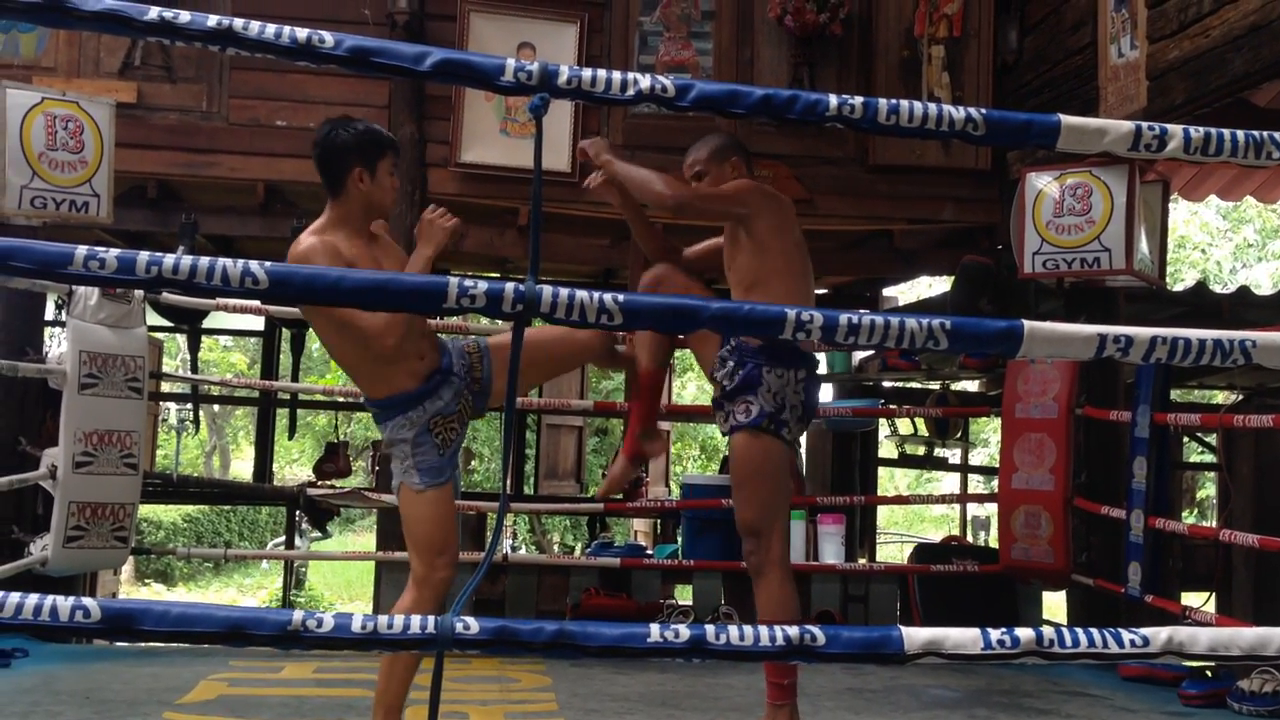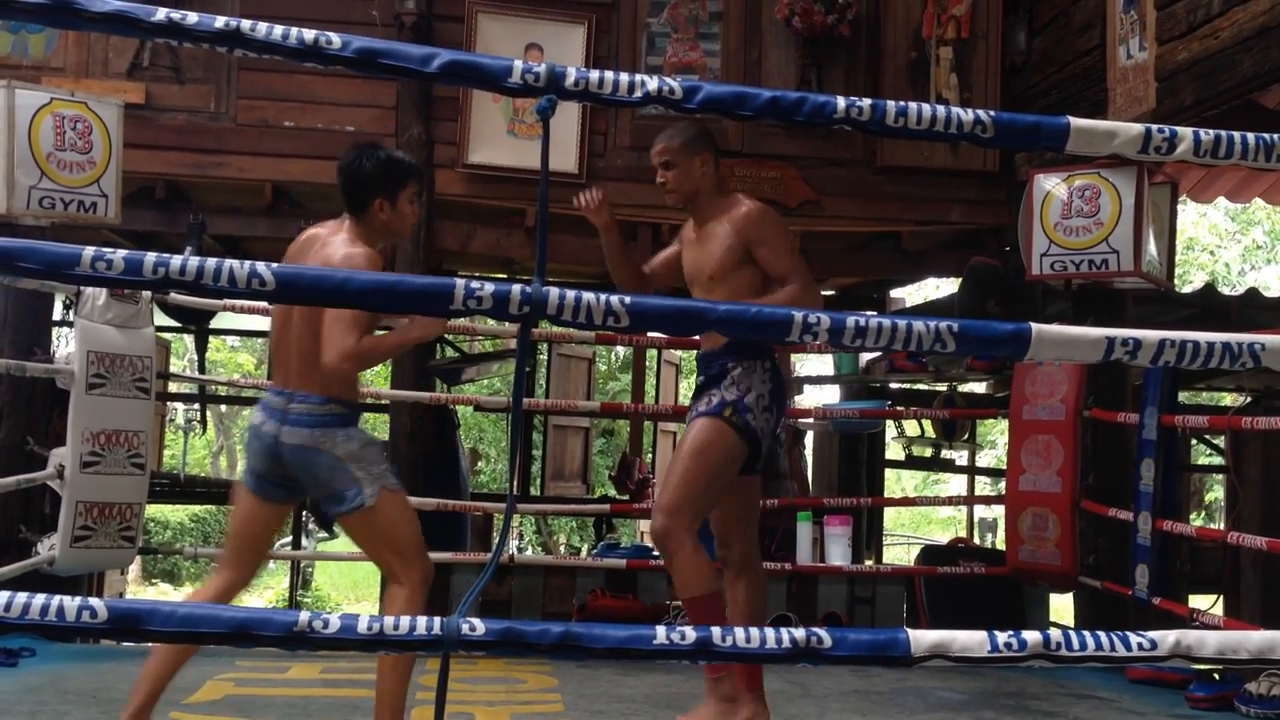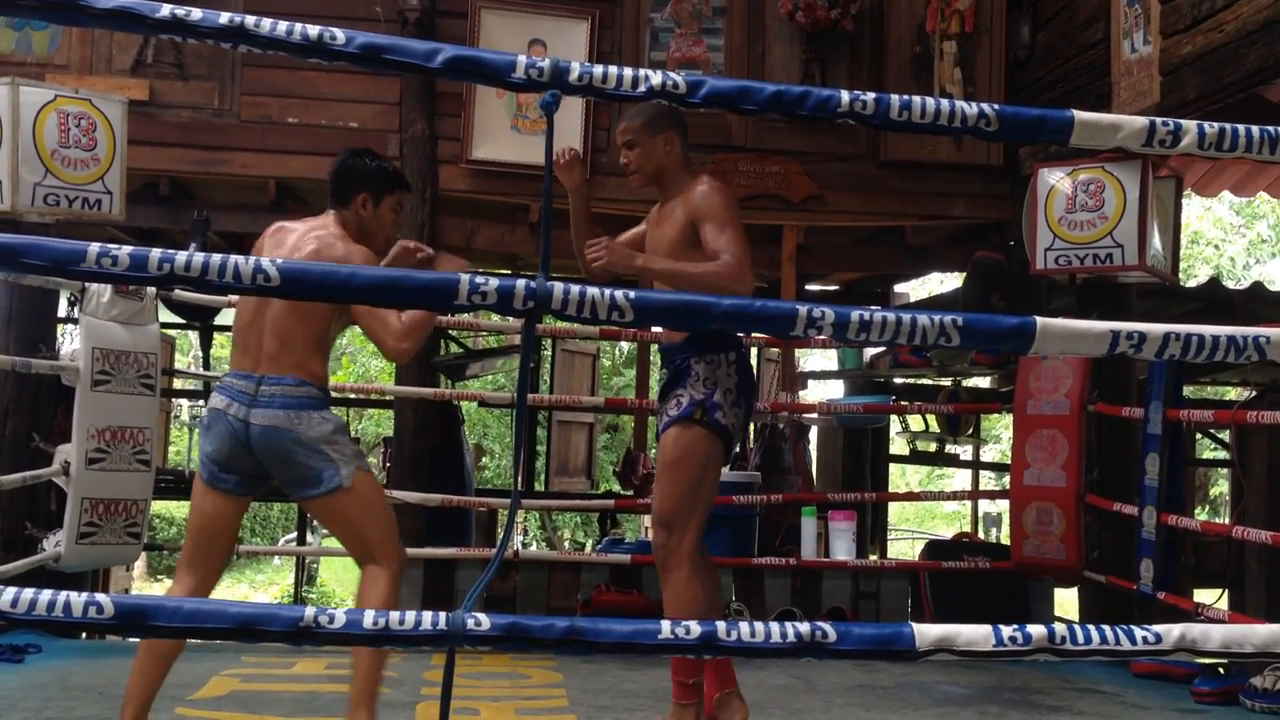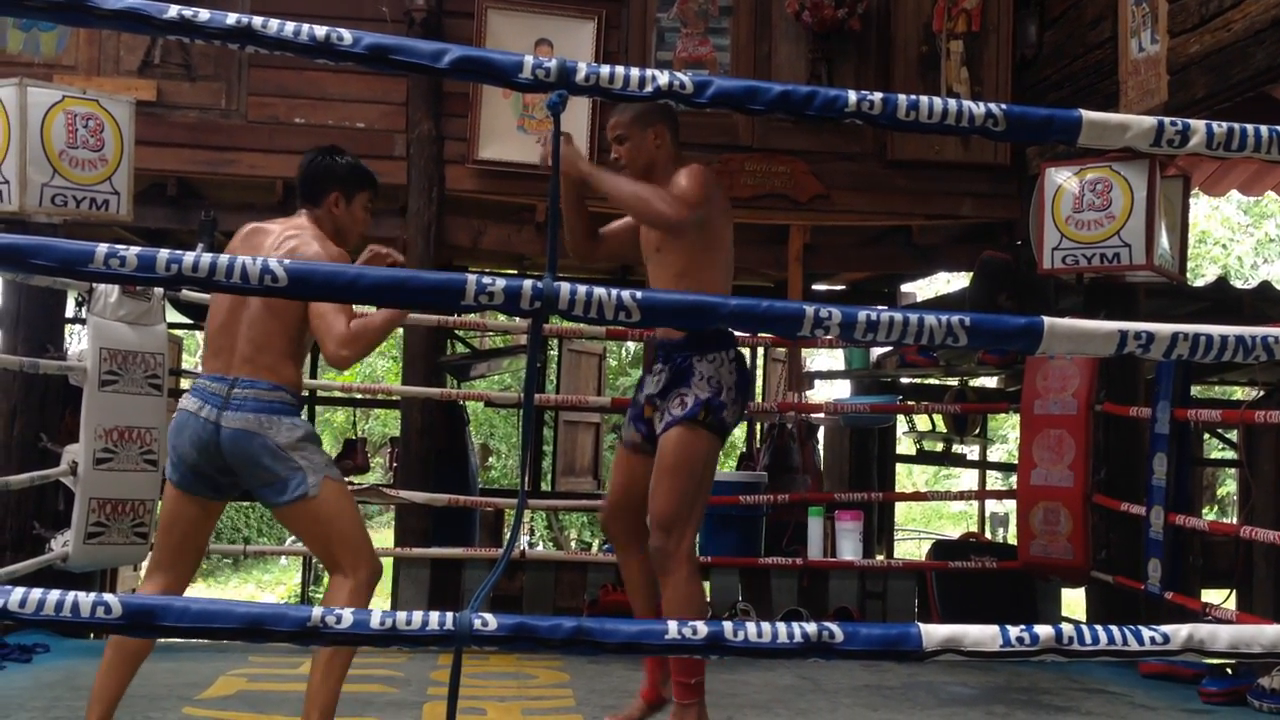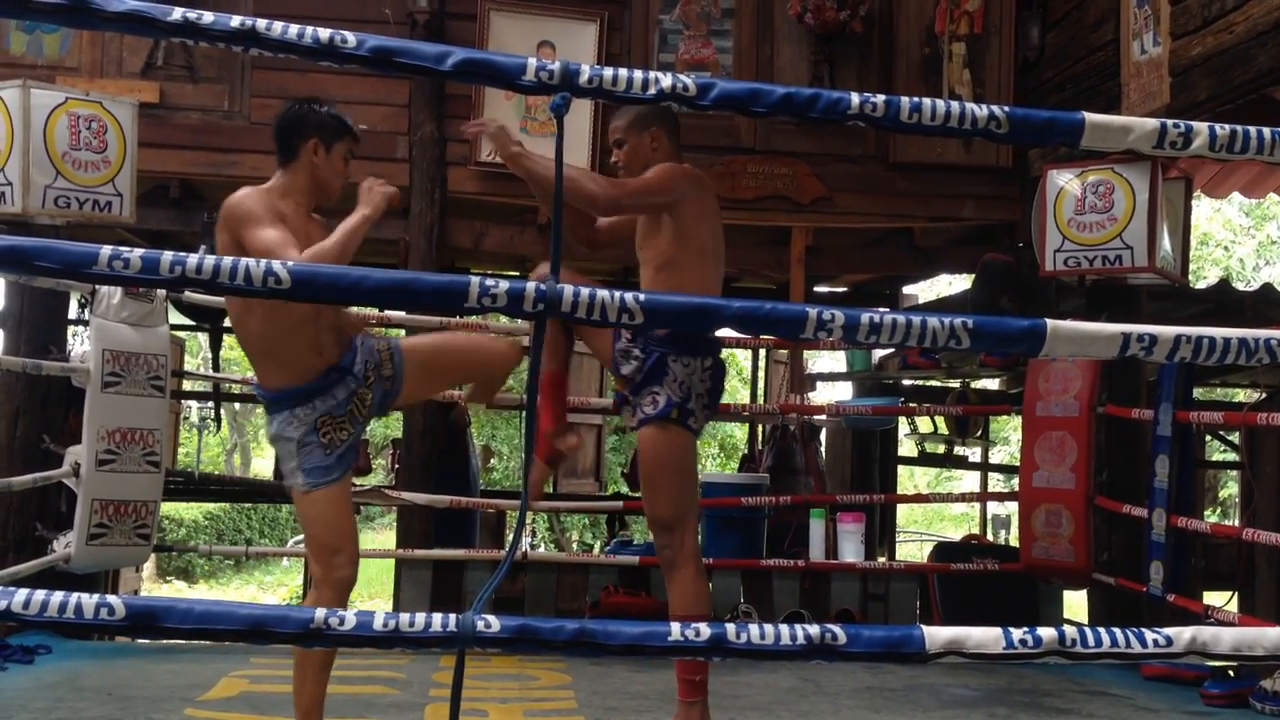
dt=0.5s
person 1, frame 1
left shoulder: (755, 200)
right shoulder: (741, 231)
left elbow: (673, 199)
right elbow: (671, 258)
left wrist: (610, 158)
right wrist: (623, 197)
left hip: (773, 376)
right hip: (746, 365)
left knee: (763, 550)
right knee: (657, 281)
right ankle: (636, 444)
person 1, frame 2
left shoulder: (750, 216)
right shoulder: (692, 234)
left elbow: (807, 295)
right elbow: (636, 288)
left wrist: (724, 310)
right wrist: (608, 230)
left hip: (744, 379)
right hip: (716, 382)
left knee: (670, 524)
right knee: (735, 553)
person 1, frame 3
left shoulder: (707, 196)
right shoulder: (660, 213)
left elbow: (739, 281)
right elbow: (597, 267)
left wrist: (641, 264)
right wrist: (577, 194)
left hip: (709, 373)
right hip: (681, 375)
left knee: (673, 545)
right knee: (678, 545)
person 1, frame 4
left shoulder: (695, 182)
right shoulder: (648, 215)
left elbow: (673, 217)
right elbow: (585, 248)
left wrist: (592, 170)
right wrist: (570, 177)
left hip: (704, 369)
right hip: (665, 372)
left knee: (668, 544)
right knee: (620, 522)
person 1, frame 5
left shoulder: (679, 181)
right shoulder: (663, 203)
left elbow: (604, 193)
right elbow: (588, 230)
left wrist: (516, 151)
right wrist: (543, 181)
left hip: (677, 367)
right hip: (645, 352)
left knee: (675, 542)
right knee: (550, 279)
right ankle: (550, 438)
person 2, frame 1
left shoulder: (375, 232)
right shoulder: (312, 253)
right elbow: (386, 331)
right wrist: (426, 250)
left hip: (457, 368)
right hip: (411, 417)
left knee: (590, 336)
right knee: (431, 575)
person 2, frame 2
left shoulder: (312, 239)
right shoulder: (358, 260)
right elbow: (337, 360)
right wrist: (416, 331)
left hip: (272, 419)
right hip: (325, 432)
left knee: (227, 577)
right knee: (411, 573)
person 2, frame 3
left shoulder: (274, 234)
right shoulder: (349, 253)
right elbow: (398, 342)
left wrist: (387, 264)
left hip: (230, 407)
right hip: (295, 415)
left knee: (193, 579)
right knee: (384, 562)
person 2, frame 4
left shoulder: (248, 235)
right shoulder: (324, 252)
right elbow: (339, 347)
left wrist: (361, 269)
right wrist: (404, 302)
left hip: (200, 410)
right hip: (267, 420)
left knee: (164, 580)
right knee: (356, 570)
person 2, frame 5
left shoulder: (312, 221)
right shoulder: (242, 207)
right wrist: (364, 213)
left hip: (360, 368)
right hip: (305, 410)
left knee: (503, 354)
right knee: (333, 575)
left ankle: (476, 399)
